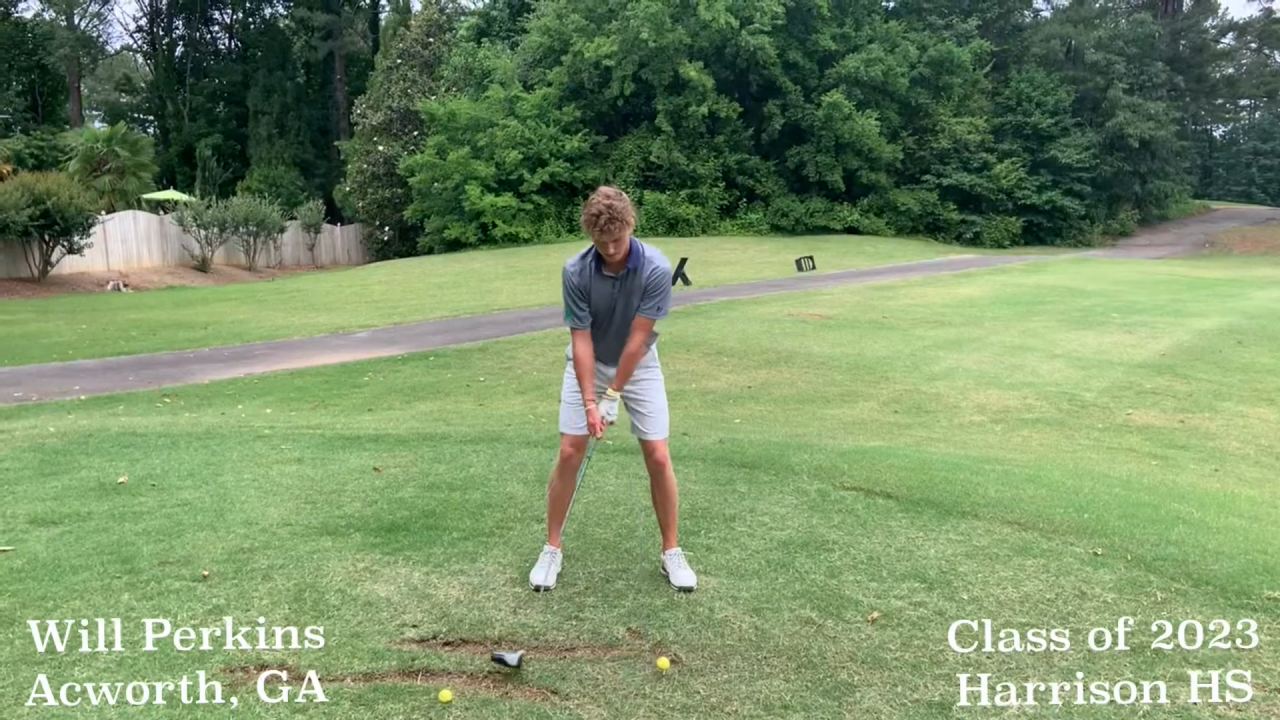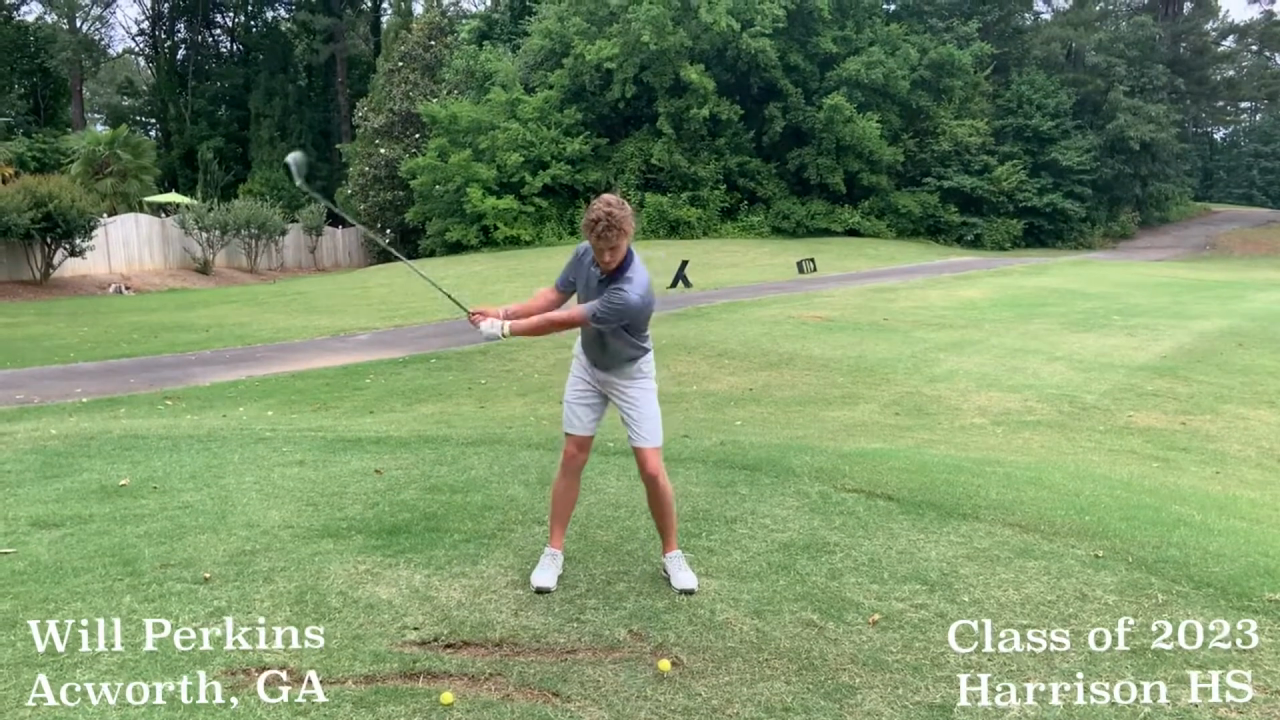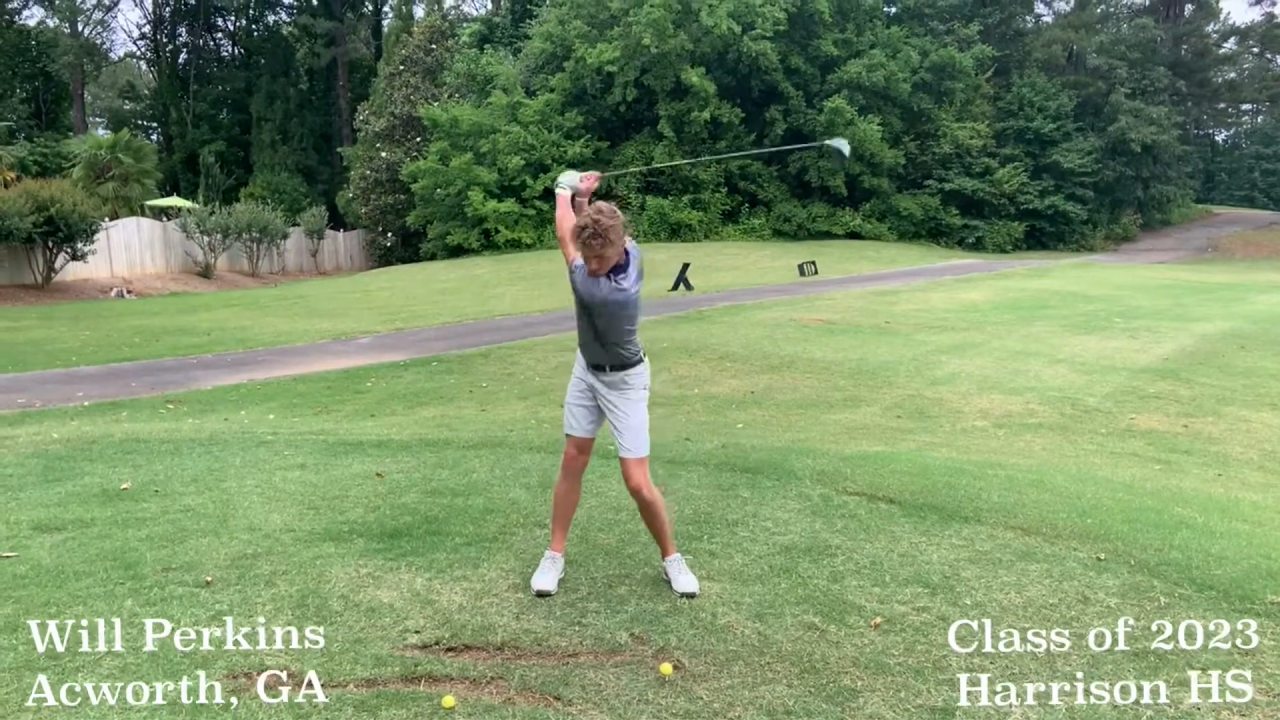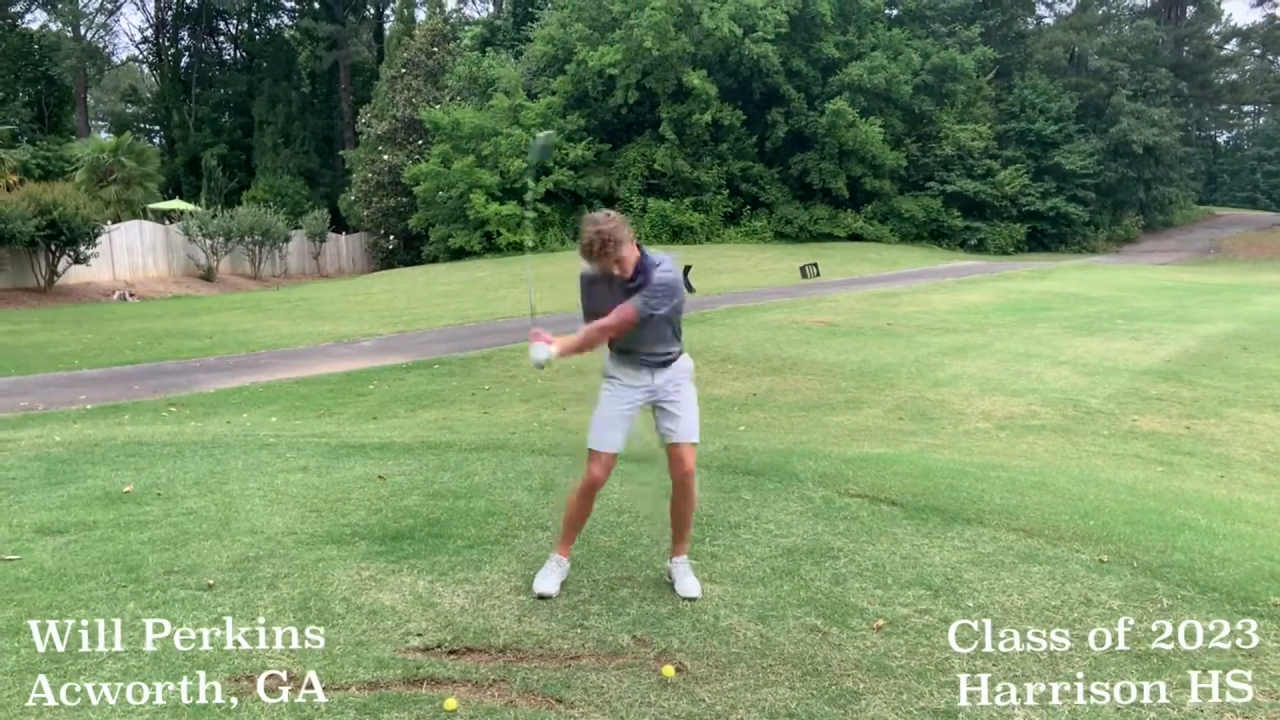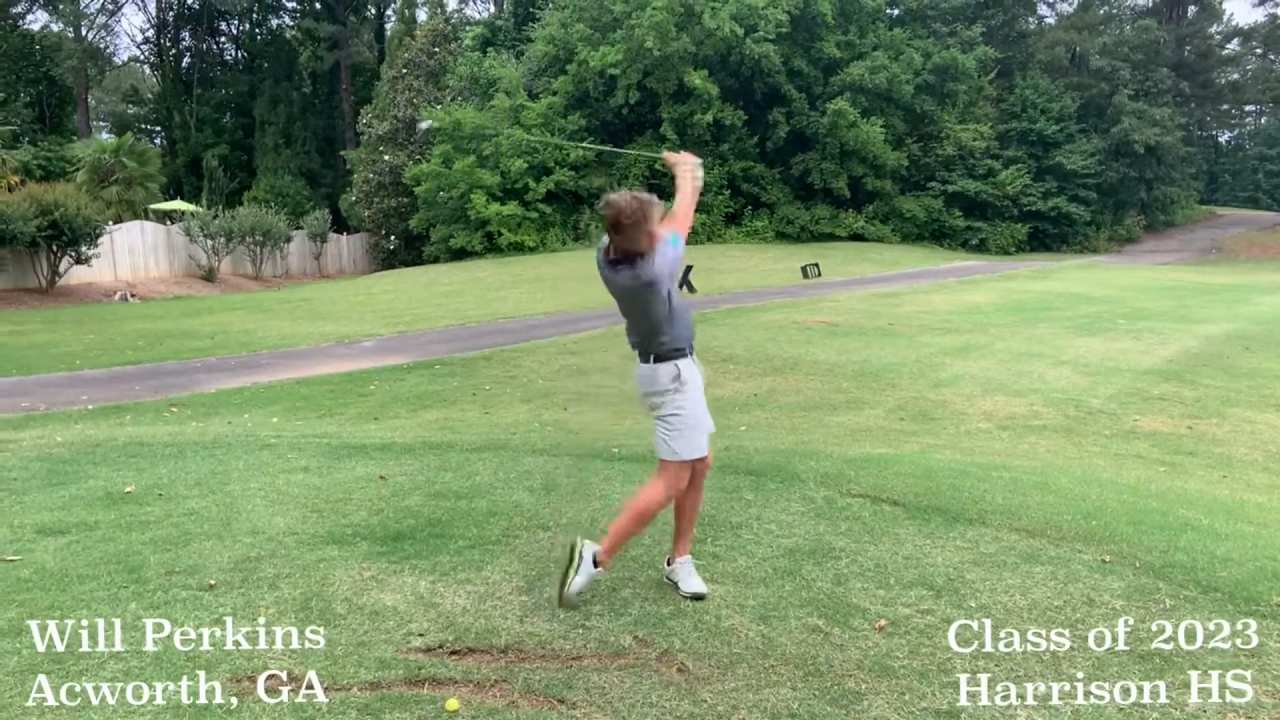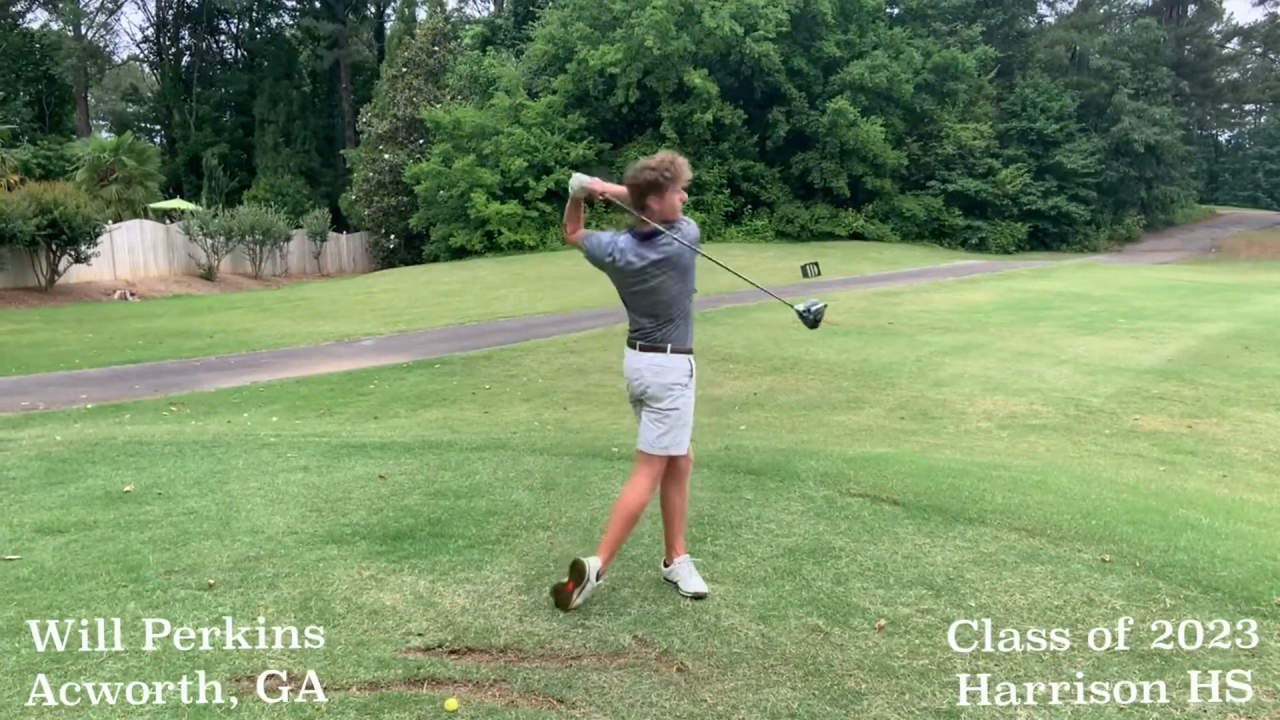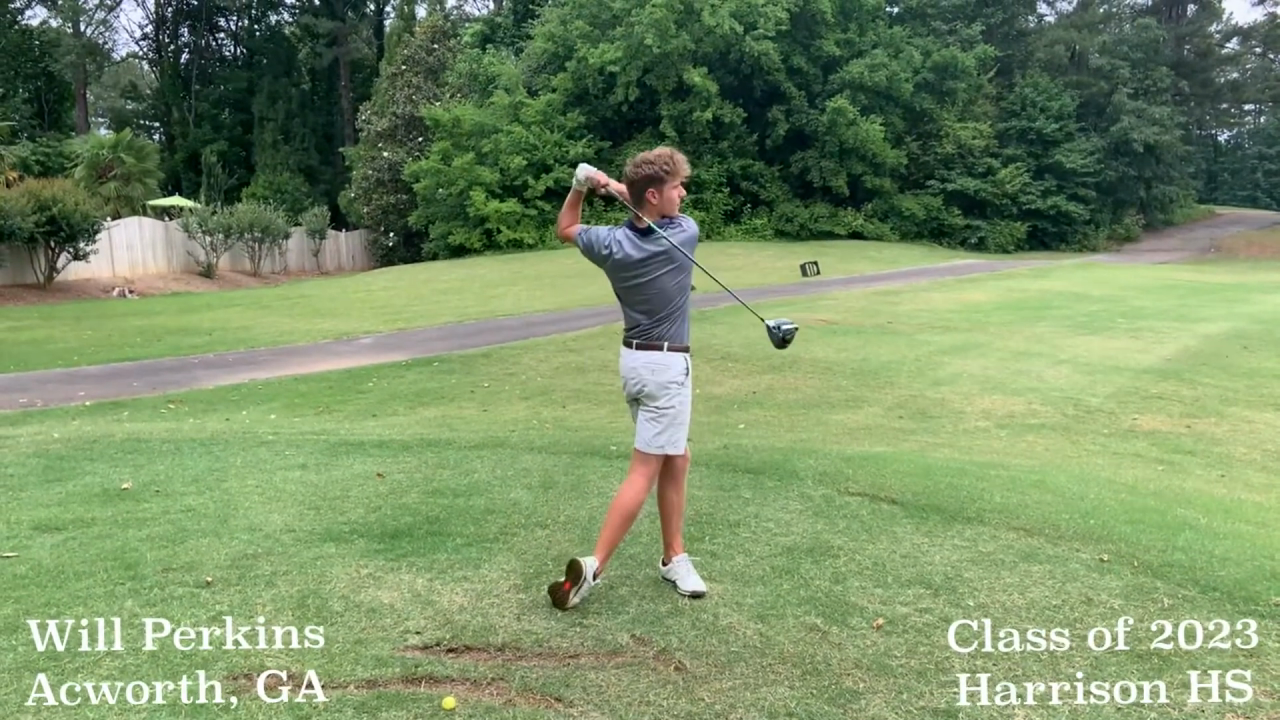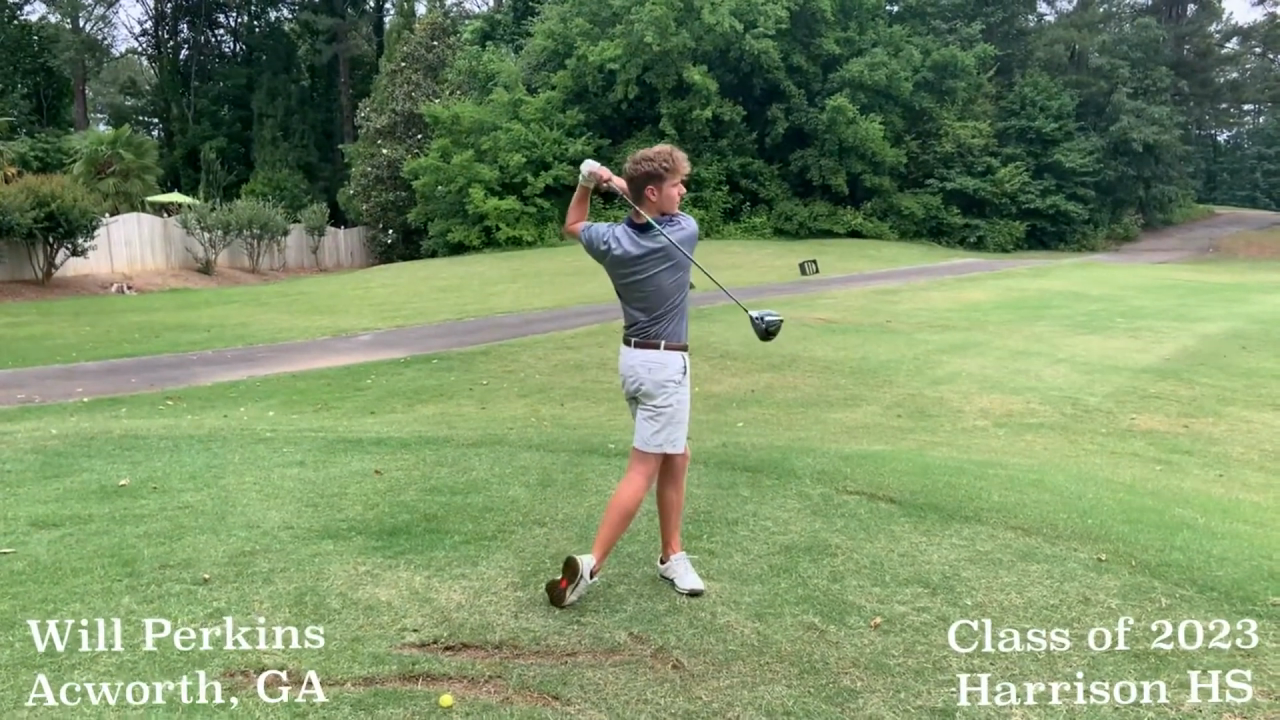
dt=0.3s
person 1, frame 1
left shoulder: (656, 269)
right shoulder: (575, 271)
left elbow: (638, 337)
right elbow: (581, 339)
left wrist: (615, 394)
right wrist: (590, 401)
left hip: (638, 365)
right hip: (588, 364)
left knee: (658, 458)
right knee: (569, 454)
left ankle: (671, 552)
right ankle: (552, 549)
person 1, frame 2
left shoulder: (632, 295)
right shoulder: (589, 253)
left elbow: (562, 321)
right elbow: (555, 294)
left wrist: (505, 330)
right wrist: (503, 313)
left hip: (630, 373)
right hip: (587, 365)
left knee: (651, 469)
right knee: (572, 458)
left ankle: (671, 554)
right ankle: (553, 552)
person 1, frame 3
left shoulder: (606, 293)
right shoulder: (623, 248)
left elbow: (568, 242)
right elbow: (578, 241)
left wrist: (563, 192)
right wrist: (579, 197)
left hip: (622, 380)
right hip: (588, 367)
left knee: (637, 481)
right knee: (573, 460)
left ankle: (671, 557)
right ankle: (555, 553)
person 1, frame 4
left shoulder: (664, 274)
right shoulder: (601, 275)
left elbow: (609, 327)
left wrist: (560, 346)
right wrist: (560, 345)
left hip: (670, 369)
right hip: (625, 374)
left knee: (684, 470)
right knee: (596, 473)
left ankle: (679, 559)
right ankle: (561, 556)
person 1, frame 5
left shoulder: (611, 252)
right shoulder: (645, 273)
left elbow: (664, 230)
right elbow: (681, 224)
left wrist: (683, 172)
right wrist: (687, 175)
left hip: (677, 364)
right hip: (670, 373)
left knee: (699, 464)
right knee: (673, 480)
left ankle: (679, 559)
right ankle: (597, 557)
person 1, frame 6
left shoulder: (613, 250)
right shoulder: (685, 237)
left elbow: (572, 233)
right elbow: (655, 207)
left wrist: (579, 193)
right wrist: (611, 189)
left hip: (638, 360)
right hip: (670, 366)
left knee: (679, 462)
right knee: (649, 472)
left ankle: (676, 558)
right ankle: (595, 566)
person 1, frame 7
left shoulder: (610, 244)
right shoulder: (685, 234)
left elbow: (566, 228)
right elbow: (668, 216)
left wrist: (580, 185)
right wrist: (615, 186)
left hip: (634, 360)
right hip: (665, 365)
left knee: (676, 461)
right knee: (645, 471)
left ankle: (674, 557)
right ankle: (592, 567)
person 1, frame 8
left shoulder: (609, 241)
right shoulder: (684, 233)
left elbow: (573, 225)
right elbow: (670, 215)
left wrist: (586, 183)
right wrist: (618, 183)
left hip: (633, 357)
right hip: (664, 363)
left knee: (676, 458)
right knee: (643, 470)
left ankle: (672, 555)
right ankle: (589, 565)
